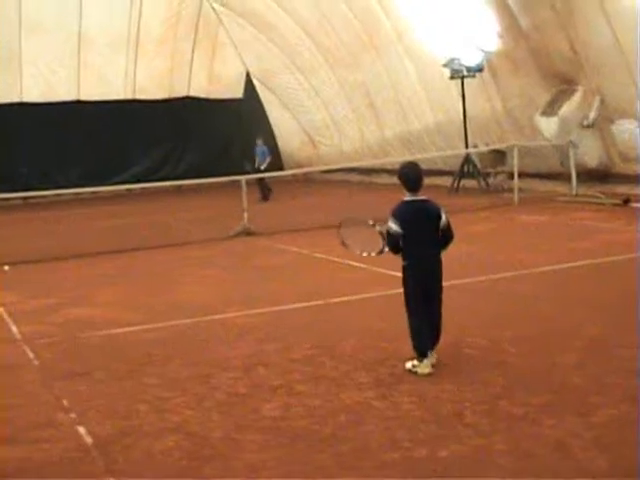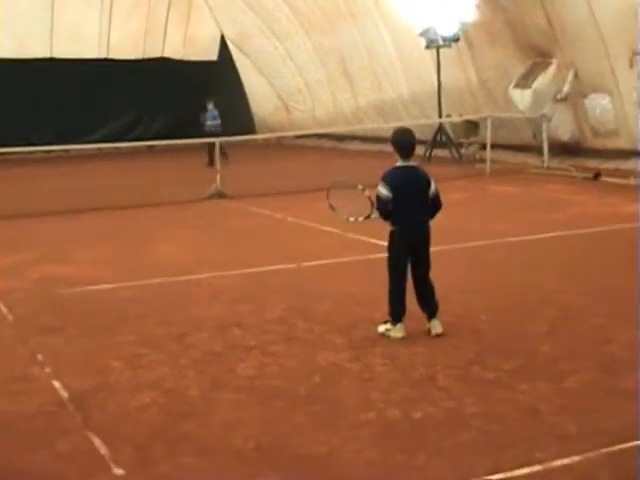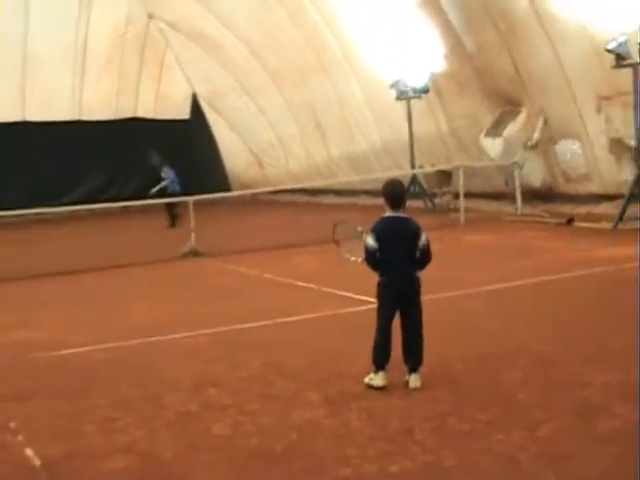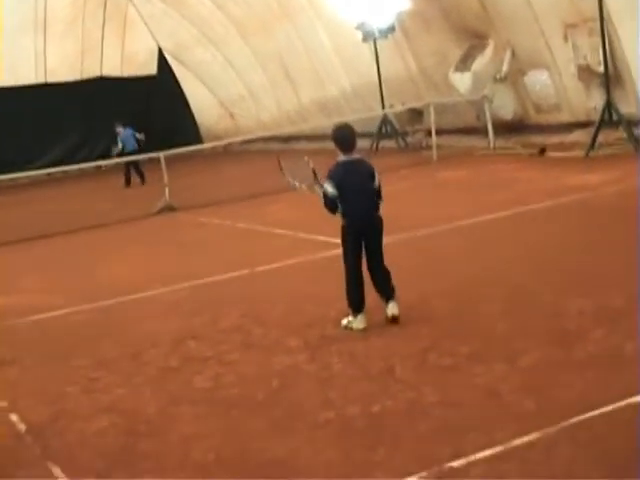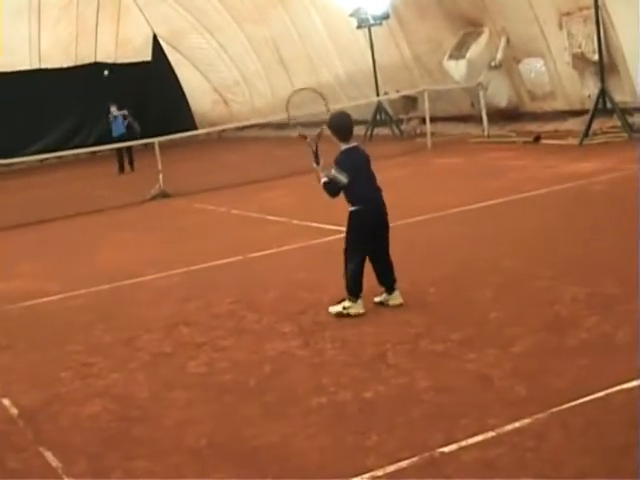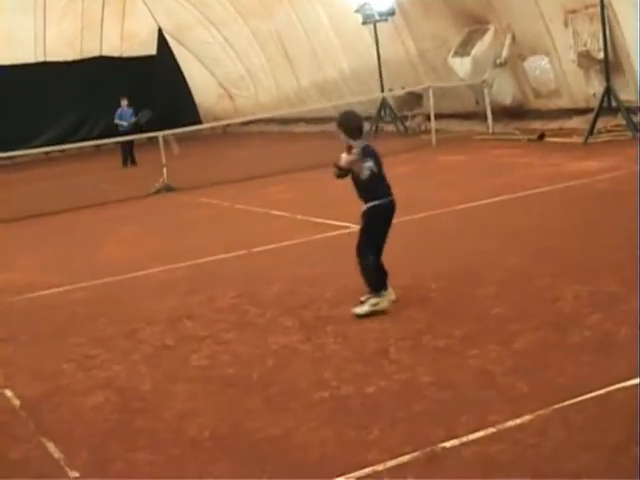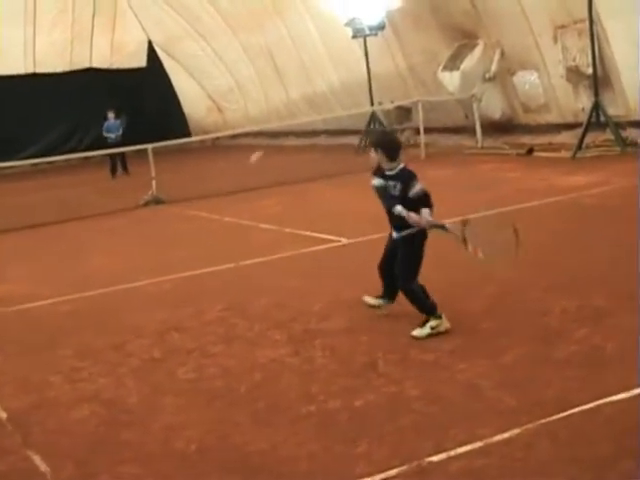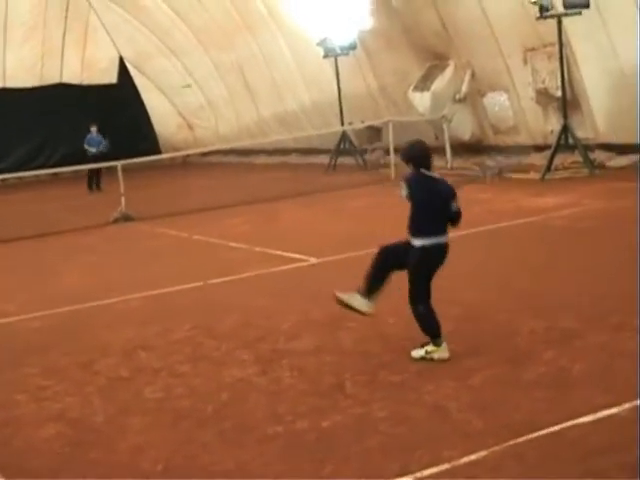
dt=0.5s
person 1, frame 1
left shoulder: (399, 212)
right shoulder: (434, 208)
left elbow: (393, 244)
right elbow: (447, 235)
left wrist: (405, 250)
left hip: (412, 267)
right hip: (433, 264)
left knee: (416, 312)
right knee: (433, 308)
left ankle: (423, 360)
right ankle: (430, 351)
person 1, frame 2
left shoulder: (389, 177)
right shoulder: (424, 176)
left elbow: (383, 208)
right elbow: (436, 204)
left wrist: (393, 219)
left hip: (400, 234)
right hip: (421, 233)
left knee: (397, 278)
right knee: (422, 276)
left ankle: (396, 324)
right ankle: (433, 320)
person 1, frame 3
left shoulder: (378, 227)
right shoulder: (414, 227)
left elbow: (370, 258)
right elbow: (425, 256)
left hip: (388, 284)
right hip: (410, 283)
left knee: (383, 327)
right knee: (413, 328)
left ankle: (379, 373)
right ankle: (414, 374)
person 1, frame 4
left shoulder: (335, 173)
right shoulder: (368, 167)
left elbow: (331, 205)
right elbow: (378, 194)
left hip: (352, 225)
right hip: (373, 221)
left knee: (353, 269)
right knee: (377, 264)
left ankle: (357, 315)
right ankle: (391, 302)
person 1, frame 5
left shoulder: (342, 160)
right shoulder: (361, 153)
left elbow: (333, 191)
left wrist: (323, 177)
right wrist: (331, 176)
left hip: (361, 211)
right hip: (378, 206)
left knee: (353, 255)
right knee: (380, 251)
left ankle: (354, 301)
right ankle: (391, 292)
person 1, frame 6
left shoulder: (368, 153)
right shoulder: (352, 152)
left elbow: (369, 180)
right elbow: (338, 172)
left wrist: (356, 167)
right wrist: (343, 164)
left hip: (380, 206)
right hip: (374, 206)
left knee: (366, 250)
right knee: (368, 250)
left ankle: (378, 296)
right ankle: (382, 290)
person 1, frame 7
left shoulder: (407, 176)
right shoulder: (378, 174)
left elbow: (424, 200)
right elbow: (386, 200)
left wrist: (425, 216)
right wrist: (407, 214)
left hip: (412, 234)
right hip: (397, 232)
left knee: (406, 279)
right knee: (386, 268)
left ankle: (436, 318)
right ankle: (387, 297)
person 1, frame 8
left shoulder: (413, 181)
right shoulder: (446, 189)
left elbow: (407, 194)
right elbow: (454, 219)
left hip: (424, 249)
right hip: (437, 246)
left knee: (418, 297)
right knee: (385, 255)
left ankle: (437, 345)
right ankle: (363, 298)
